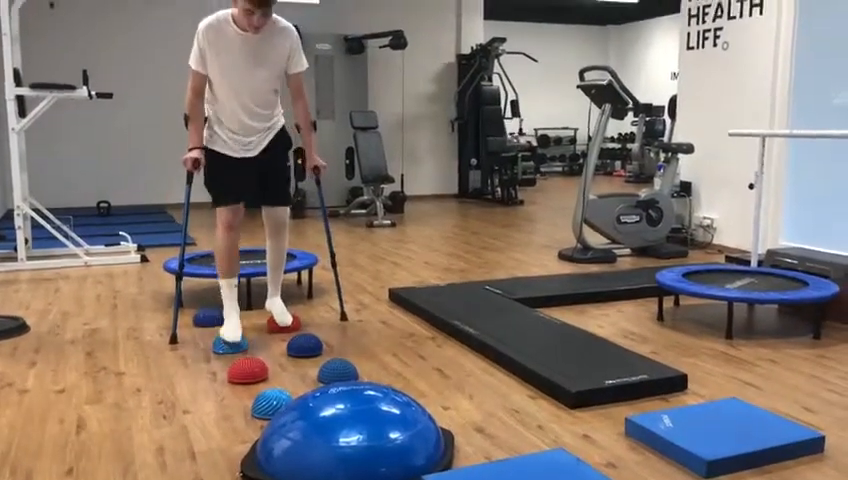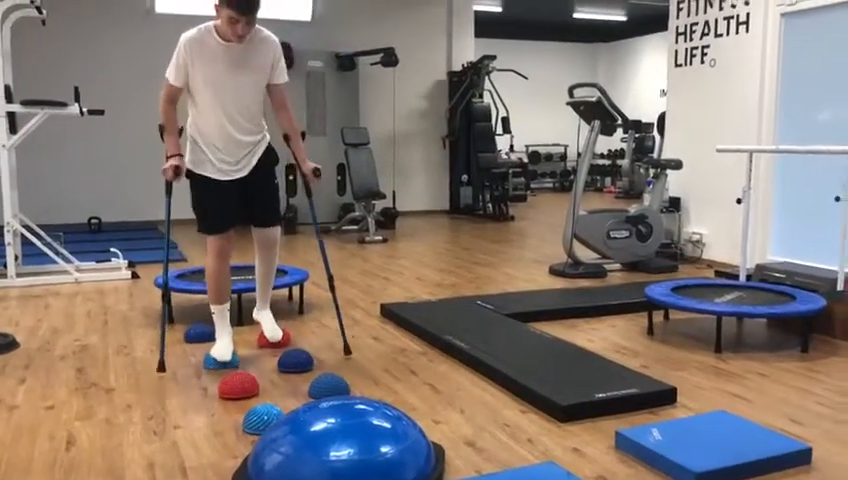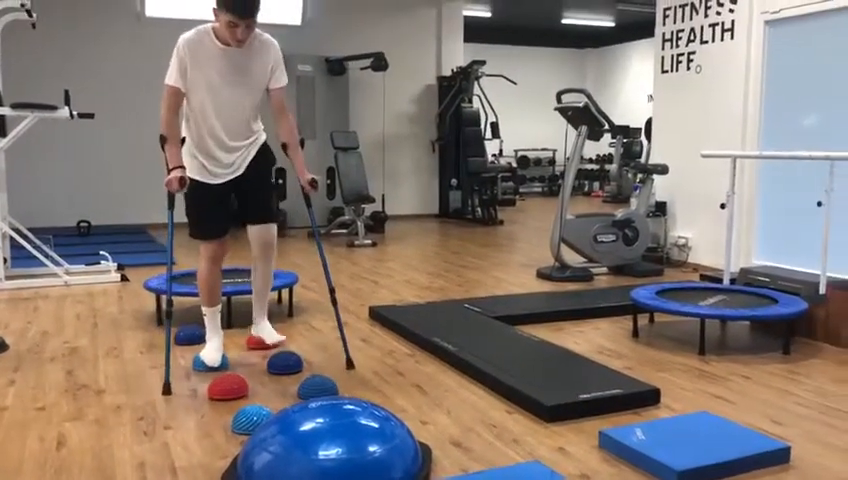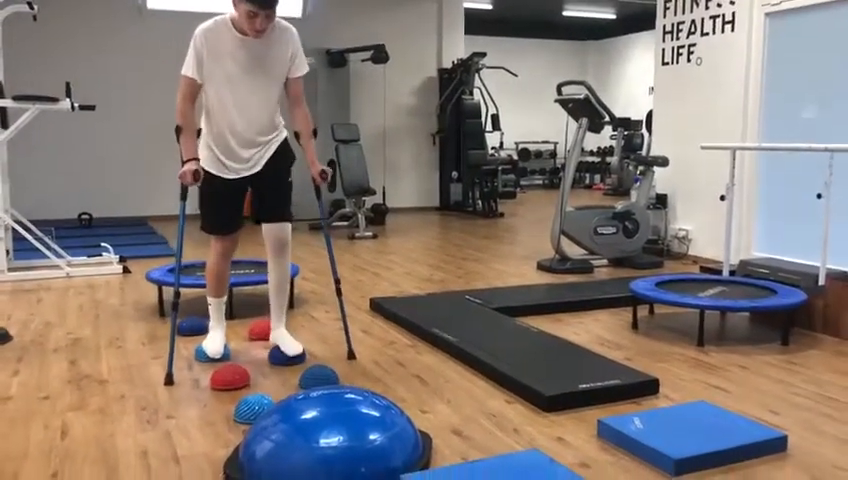
dt=0.5s
person 1, frame 1
left shoulder: (286, 34)
right shoulder: (210, 30)
left elbow: (298, 95)
right elbow: (196, 92)
left wrist: (310, 151)
right wrist: (195, 145)
left hip: (271, 138)
right hip: (222, 141)
left knee: (278, 219)
right knee: (228, 220)
left ankle: (274, 297)
right ankle: (230, 312)
person 1, frame 2
left shoulder: (269, 45)
right shoulder: (191, 43)
left elbow: (281, 106)
right elbow: (168, 101)
left wrist: (302, 158)
right wrist: (174, 153)
left hip: (257, 156)
right hip: (208, 162)
left knee: (269, 237)
right knee: (219, 246)
left ankle: (263, 308)
right ankle: (223, 332)
person 1, frame 3
left shoulder: (268, 48)
right shoulder: (190, 45)
left elbow: (281, 112)
right elbow: (170, 108)
left wrist: (300, 168)
right wrist: (175, 165)
left hip: (252, 154)
right hip: (202, 164)
left knee: (265, 239)
right knee: (212, 250)
left ankle: (260, 321)
right ankle: (213, 336)
person 1, frame 4
left shoulder: (288, 37)
right shoulder: (207, 35)
left elbow: (297, 102)
right elbow: (186, 100)
left wrist: (312, 159)
right wrist: (190, 157)
left hip: (271, 152)
right hip: (219, 157)
left knee: (279, 239)
right knee: (223, 244)
left ankle: (279, 328)
right ankle: (216, 326)
